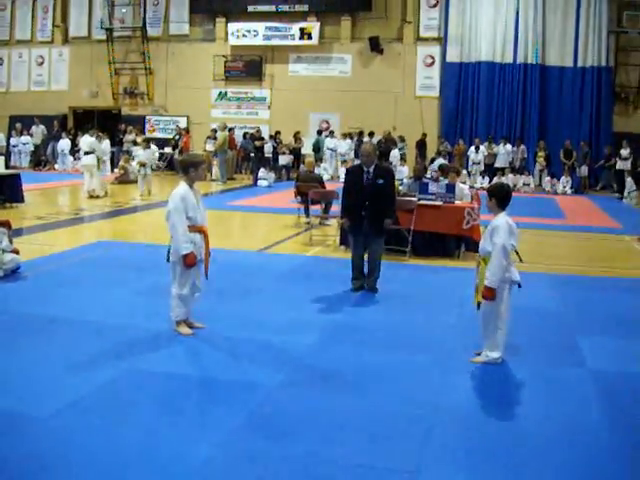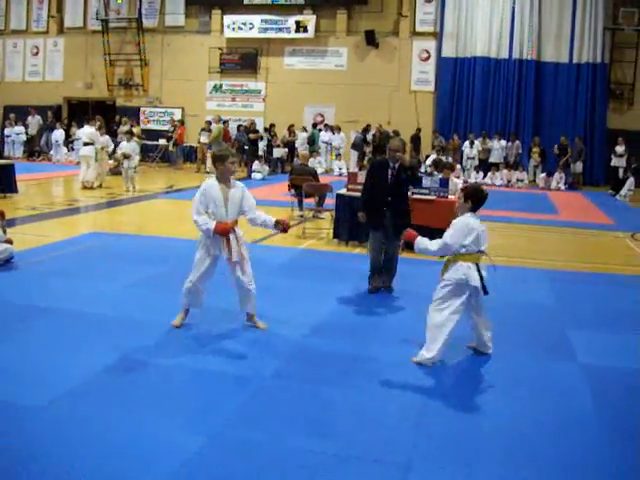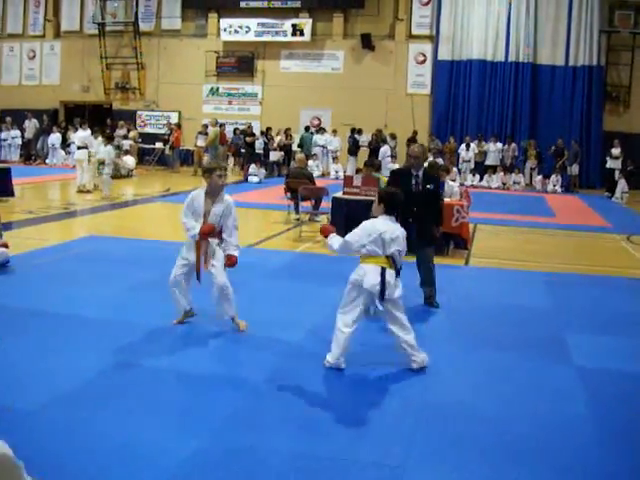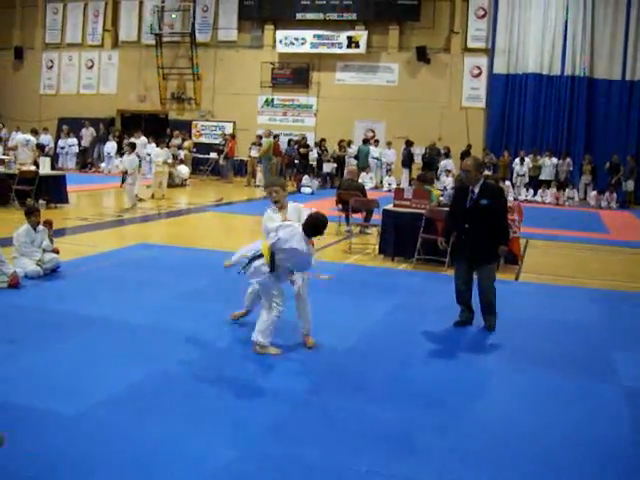
dt=1s
person 1, frame 1
left shoulder: (195, 192)
right shoulder: (179, 195)
right elbow: (178, 227)
left wrist: (204, 247)
right wrist: (186, 251)
left hip: (197, 244)
right hip: (185, 246)
left knee: (194, 285)
right knee: (182, 285)
left ankle: (187, 318)
right ankle: (179, 321)
person 1, frame 2
left shoulder: (240, 188)
right shoulder: (207, 187)
left elbow: (252, 213)
right elbow: (198, 215)
left wrist: (274, 222)
right wrist: (214, 227)
left hip: (234, 238)
right hip: (212, 239)
left knee: (245, 280)
right knee: (197, 278)
left ankle: (251, 315)
right ankle: (185, 311)
person 1, frame 3
left shoulder: (227, 202)
right shoulder: (195, 196)
left elbow: (230, 229)
right elbow: (186, 219)
left wrist: (231, 252)
right wrist: (197, 230)
left hip: (214, 245)
right hip: (194, 244)
left knee: (221, 283)
right knee: (176, 278)
left ankle: (233, 317)
right ankle: (187, 310)
person 1, frame 4
left shoulder: (298, 209)
right shoulder: (269, 214)
right elbow: (270, 230)
left knee: (301, 295)
right knee: (257, 287)
left ankle: (306, 333)
right ankle: (246, 310)
person 2, frame 1
left shoulder: (501, 224)
right shoulder: (500, 221)
left elbow: (499, 256)
left wrist: (490, 284)
left hip: (497, 277)
right hip: (494, 275)
left knee: (494, 315)
right knee: (489, 315)
left ankle: (492, 353)
right ankle: (490, 349)
person 2, frame 2
left shoulder: (461, 223)
right shoulder: (478, 224)
left elbow: (442, 247)
left wrist: (417, 241)
left hip: (459, 273)
right hip: (474, 272)
left knee: (439, 310)
right knee: (476, 310)
left ankle: (428, 355)
right ankle: (483, 345)
person 2, frame 3
left shoulder: (369, 226)
right shoulder: (400, 231)
left elbow: (345, 246)
right elbow: (399, 257)
left wrist: (330, 235)
left hip: (366, 275)
right hip: (389, 279)
left knee: (346, 317)
right knee: (398, 321)
left ankle: (334, 359)
right ankle: (417, 359)
person 2, frame 4
left shoulder: (289, 226)
right shoulder: (306, 253)
left elbow: (272, 231)
right elbow: (302, 267)
left hip: (257, 253)
right hip: (267, 272)
right knee: (273, 307)
left ankle: (231, 262)
right ankle: (262, 344)
person 3, frame 1
left shoulder: (386, 172)
right shoulder: (351, 171)
left elbow: (390, 196)
right elbow: (346, 195)
left wrist: (389, 216)
right wrist: (345, 216)
left hip: (377, 220)
right hip: (356, 219)
left knee: (375, 255)
right knee: (357, 253)
left ankle: (371, 283)
right ankle: (358, 281)
person 3, frame 2
left shoulder: (408, 168)
right shoulder: (376, 164)
left elbow: (415, 182)
right elbow: (367, 188)
left wrist: (406, 165)
right wrist: (363, 209)
left hip: (397, 215)
right hip: (377, 213)
left knee: (392, 252)
right knee: (376, 251)
left ankle: (386, 281)
right ankle: (374, 282)
person 3, frame 3
left shoulder: (433, 177)
right shoulder: (397, 175)
left elbow: (437, 202)
left wrist: (437, 224)
left hip: (424, 227)
right hip: (401, 225)
left knee: (426, 263)
left ankle: (430, 296)
person 3, frame 4
left shoulder: (494, 191)
right shoulder: (460, 190)
left elbow: (501, 220)
right elbow: (452, 215)
left wrist: (503, 243)
right wrist: (445, 235)
left hip: (485, 247)
right hip: (462, 244)
left knee: (486, 285)
right knee: (462, 283)
left ankle: (489, 319)
right ankle: (466, 315)
